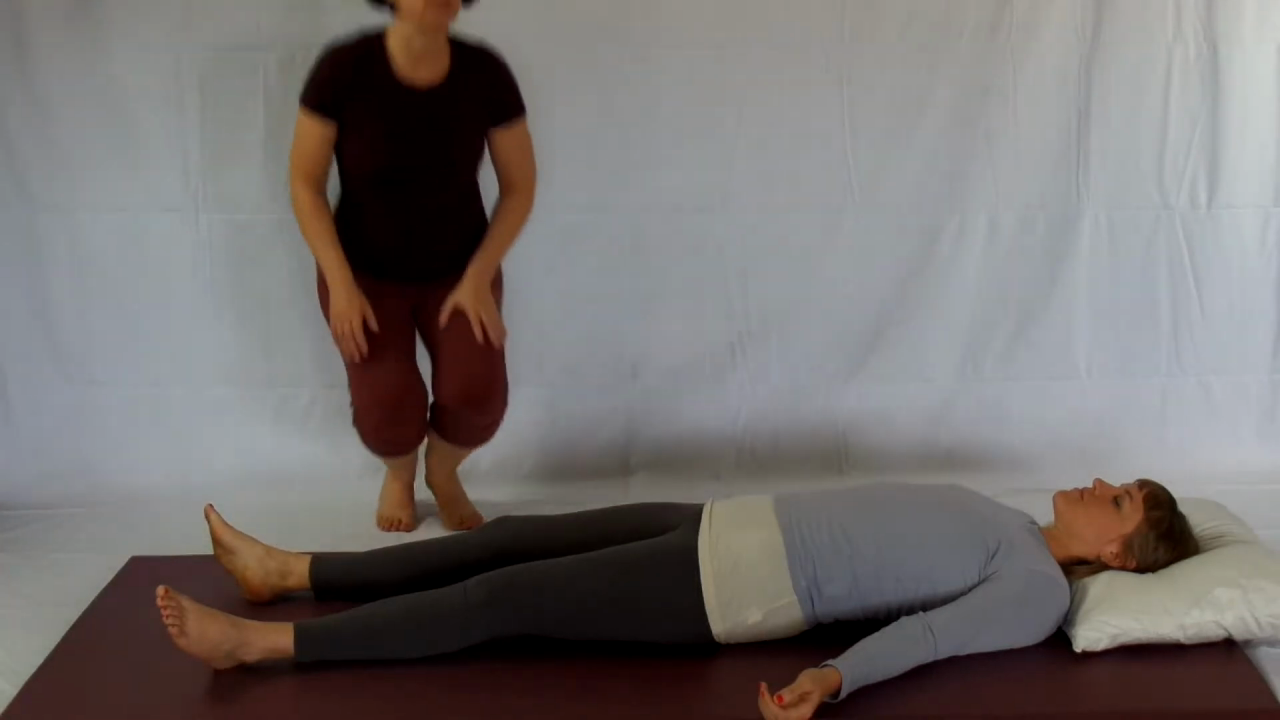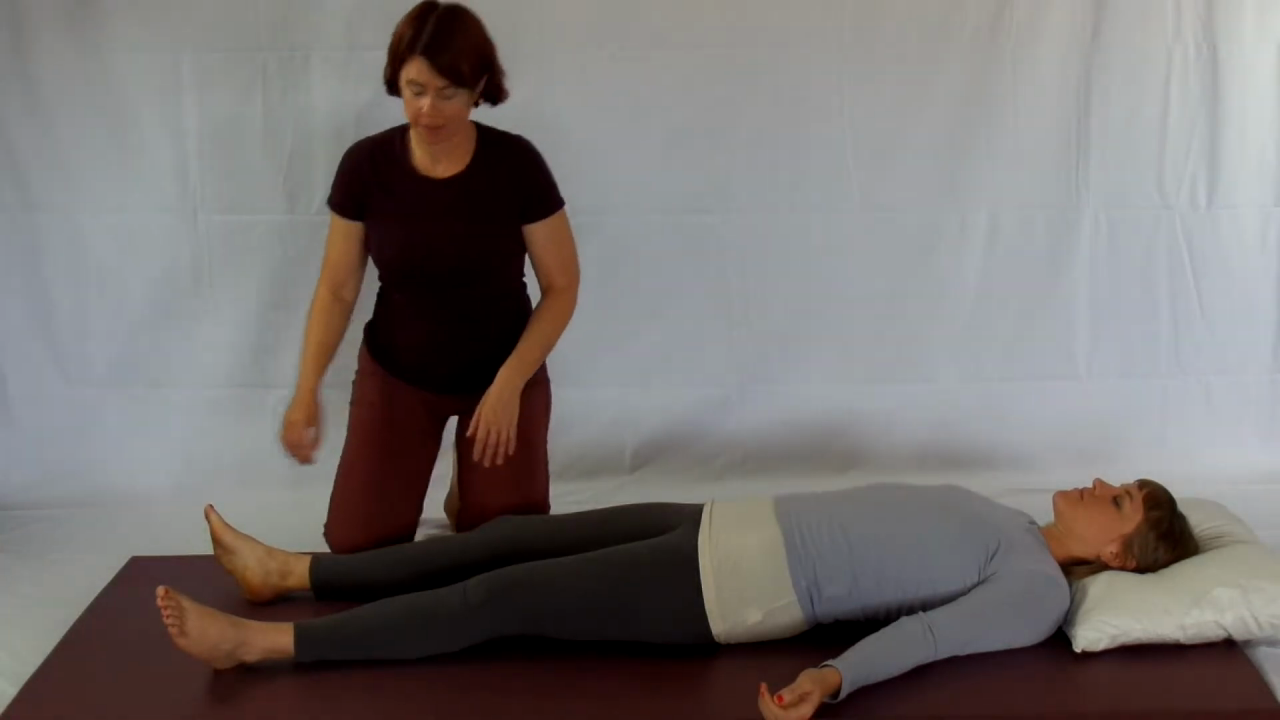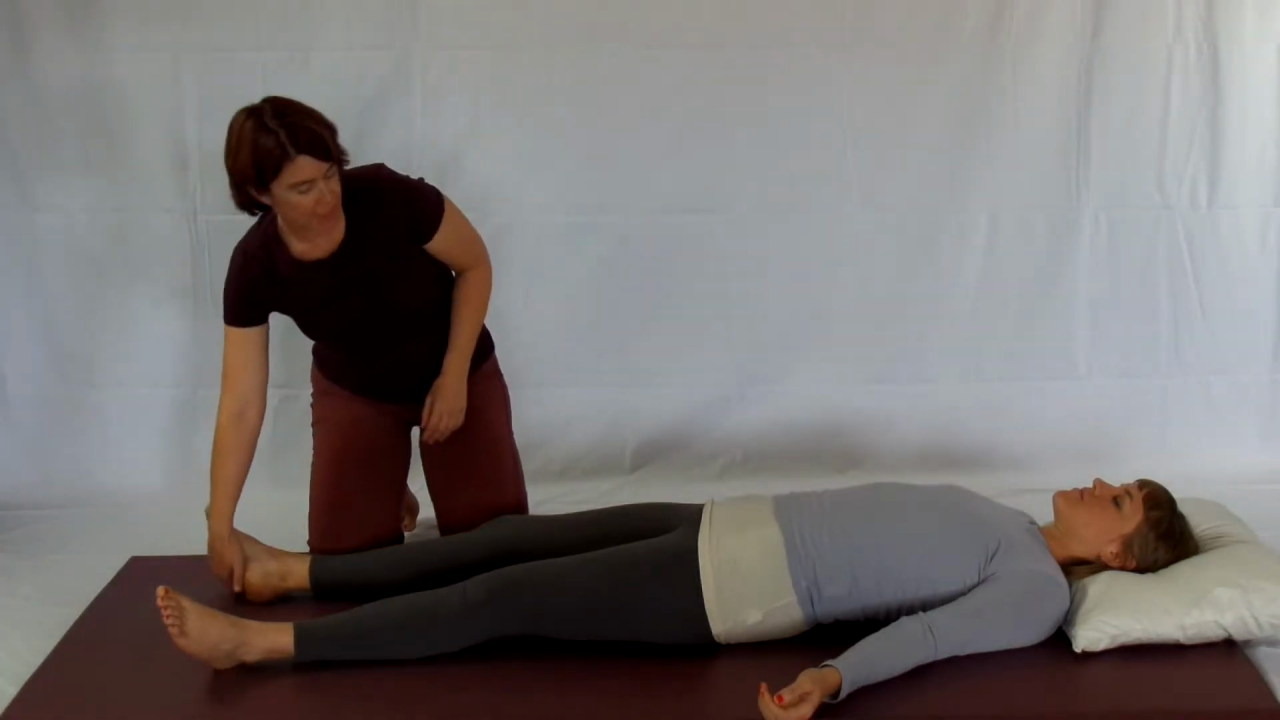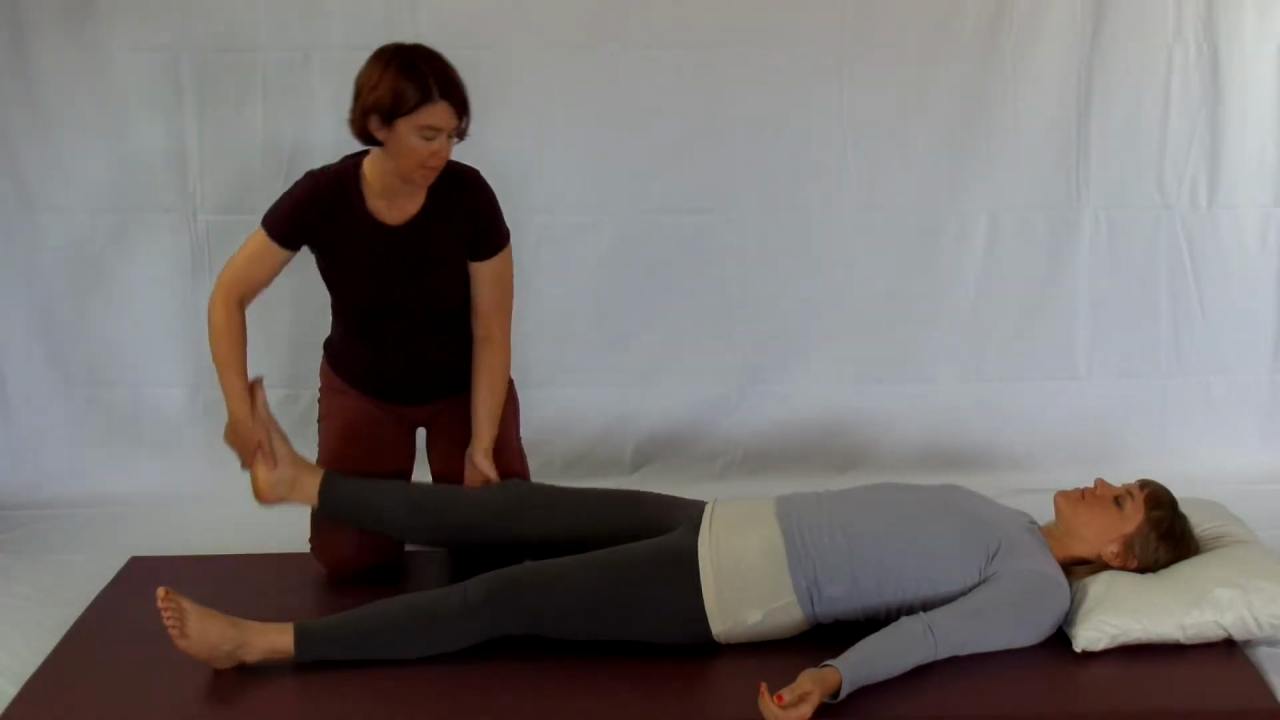
dt=1s
person 1, frame 1
left shoulder: (1039, 594)
right shoulder: (1011, 529)
left elbow: (929, 630)
left hip: (738, 589)
right hip: (733, 528)
left knee: (503, 601)
right knee: (508, 541)
right ankle: (285, 569)
person 1, frame 2
left shoulder: (1038, 592)
right shoulder: (1009, 530)
left elbow: (927, 630)
left hip: (735, 588)
right hip: (731, 527)
left knee: (501, 600)
right knee: (508, 538)
right ankle: (286, 570)
person 1, frame 3
left shoulder: (1038, 593)
right shoulder: (1008, 528)
left elbow: (929, 632)
left hip: (736, 591)
right hip: (730, 529)
left knee: (501, 601)
right knee: (507, 539)
right ankle: (289, 572)
person 1, frame 4
left shoulder: (1038, 593)
right shoulder: (1009, 527)
left elbow: (932, 632)
left hip: (735, 592)
right hip: (728, 530)
left knee: (499, 600)
right knee: (510, 509)
right ankle: (300, 480)
person 2, frame 1
left shoulder: (485, 73)
right shoulder: (343, 70)
left elbow: (520, 187)
right elbow: (304, 183)
left wrist: (476, 279)
right wrist: (339, 284)
left hip: (458, 274)
right hip: (367, 275)
left knee: (477, 398)
right knee: (385, 414)
left ankle: (443, 472)
right ankle: (400, 476)
person 2, frame 2
left shoulder: (515, 165)
right shoulder: (365, 165)
left elbow: (562, 288)
right elbow: (337, 287)
left wrist: (508, 385)
right wrist: (306, 389)
left hip: (500, 372)
right hip: (396, 373)
right knee: (358, 542)
left ankle: (470, 492)
right ankle: (409, 477)
person 2, frame 3
left shoulder: (388, 197)
right shoulder: (255, 266)
left elbow: (474, 266)
right elbow: (241, 406)
left wrist: (453, 375)
right wrist: (219, 526)
left hip: (452, 374)
right hip: (353, 392)
right knee: (343, 554)
right ankle: (388, 494)
person 2, frame 4
left shoulder: (469, 196)
right shoulder: (321, 199)
left elbow: (492, 333)
right elbow: (228, 299)
left wrist: (483, 448)
right wrist: (240, 408)
left hip: (460, 388)
right hip: (362, 391)
right knee: (347, 556)
left ankle: (444, 478)
right ankle: (390, 489)
